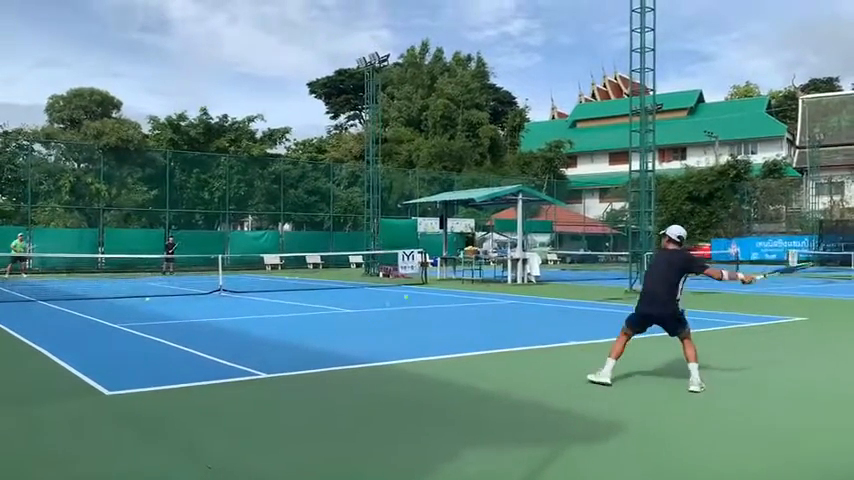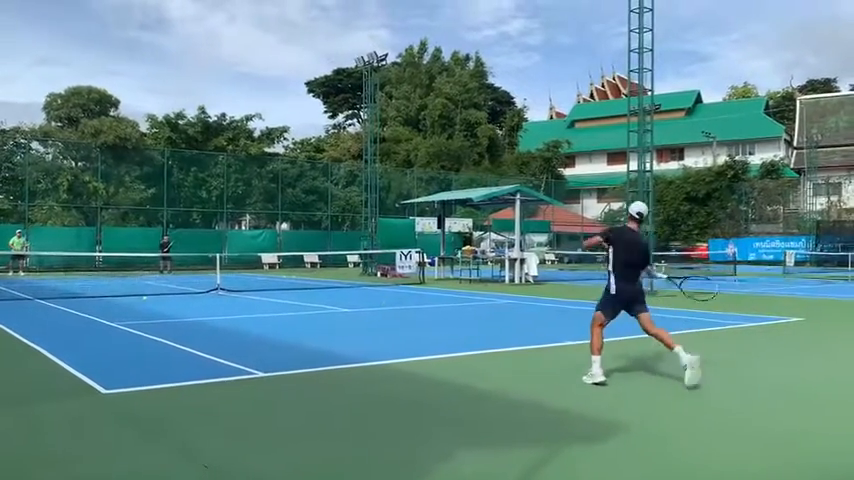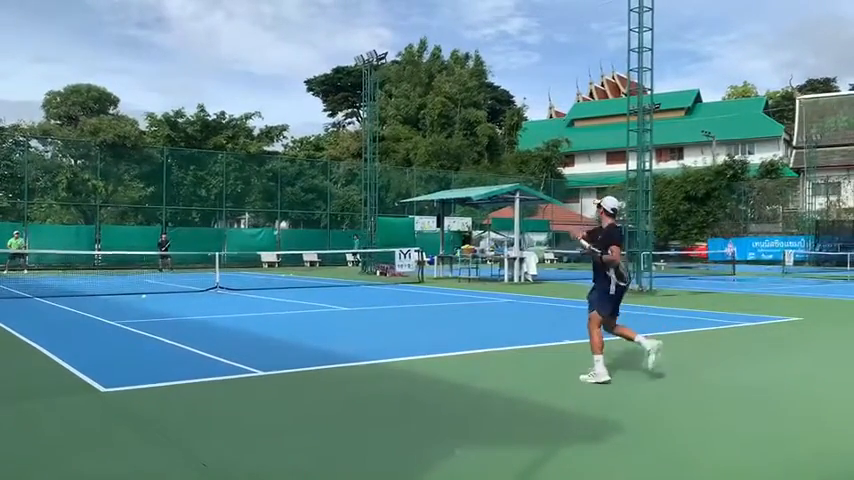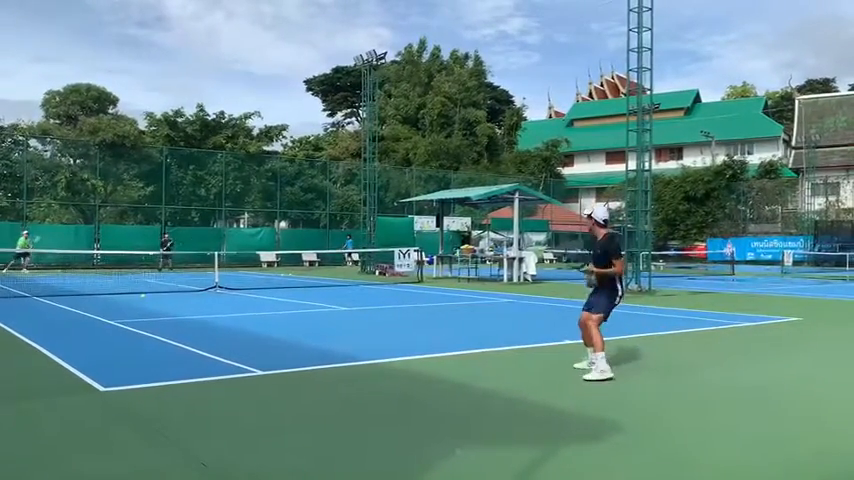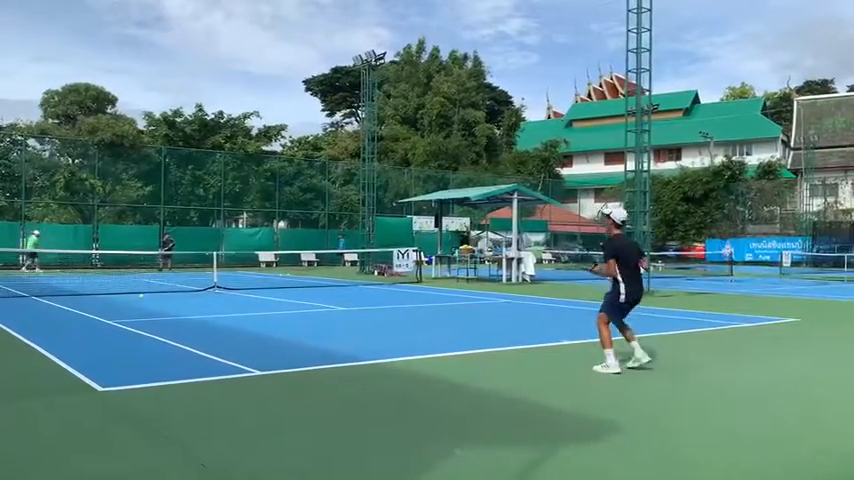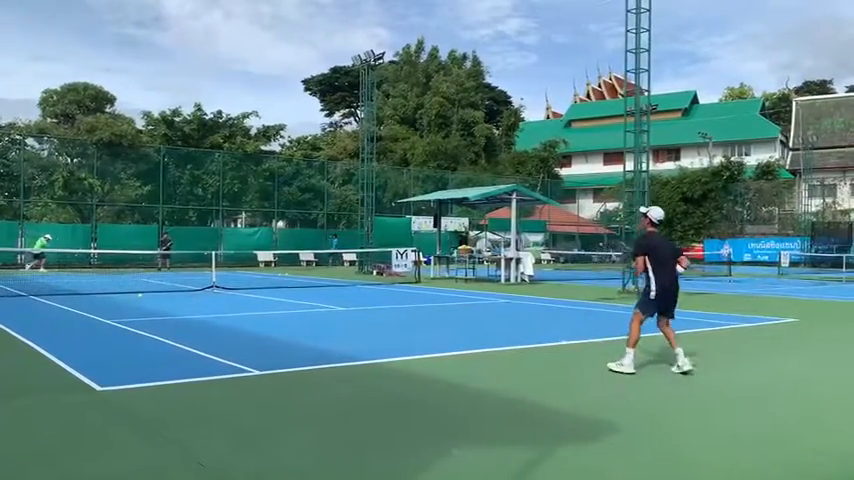
dt=0.3s
person 1, frame 1
left shoulder: (657, 256)
right shoulder: (685, 258)
right elbow: (715, 274)
right wrist: (740, 276)
left hip: (644, 307)
right hip: (668, 310)
left knee: (624, 335)
right knee: (686, 339)
left ankle: (605, 373)
right ankle: (695, 380)
person 1, frame 2
left shoulder: (616, 232)
right shoulder: (643, 243)
left elbow: (587, 243)
right elbow: (646, 269)
left wrist: (599, 236)
right wrist: (658, 274)
left hip: (616, 289)
right hip: (635, 291)
left knee: (597, 325)
right knee: (650, 328)
left ankle: (596, 373)
right ankle: (685, 357)
person 1, frame 3
left shoulder: (613, 231)
right shoulder: (600, 231)
left elbow: (616, 259)
right elbow: (582, 237)
left wrist: (600, 257)
right wrist: (581, 237)
left hip: (609, 284)
right hip: (607, 285)
left knee: (594, 324)
right knee: (611, 326)
left ankle: (599, 371)
right ankle: (648, 344)
person 1, frame 4
left shoulder: (610, 242)
right shoulder: (598, 242)
left elbow: (620, 270)
left wrist: (596, 272)
right wrist: (594, 273)
left hip: (611, 292)
right hip: (601, 290)
left knee: (591, 322)
right knee: (583, 322)
left ankle: (603, 368)
right ankle: (592, 360)
person 1, frame 5
left shoulder: (611, 242)
right shoulder: (630, 242)
left elbow: (611, 272)
right elbow: (644, 264)
left wrist: (599, 270)
left hip: (622, 290)
right hip: (635, 290)
left knee: (602, 321)
right knee: (618, 321)
left ankle: (611, 363)
right ankle: (639, 354)
person 1, frame 6
left shoulder: (642, 240)
right shoulder: (668, 241)
left elbow: (640, 269)
right elbow: (684, 264)
left wrist: (645, 267)
left hip: (655, 288)
right hip: (672, 288)
left knee: (636, 321)
right knee: (664, 324)
left ankle: (627, 362)
right ankle: (682, 361)
